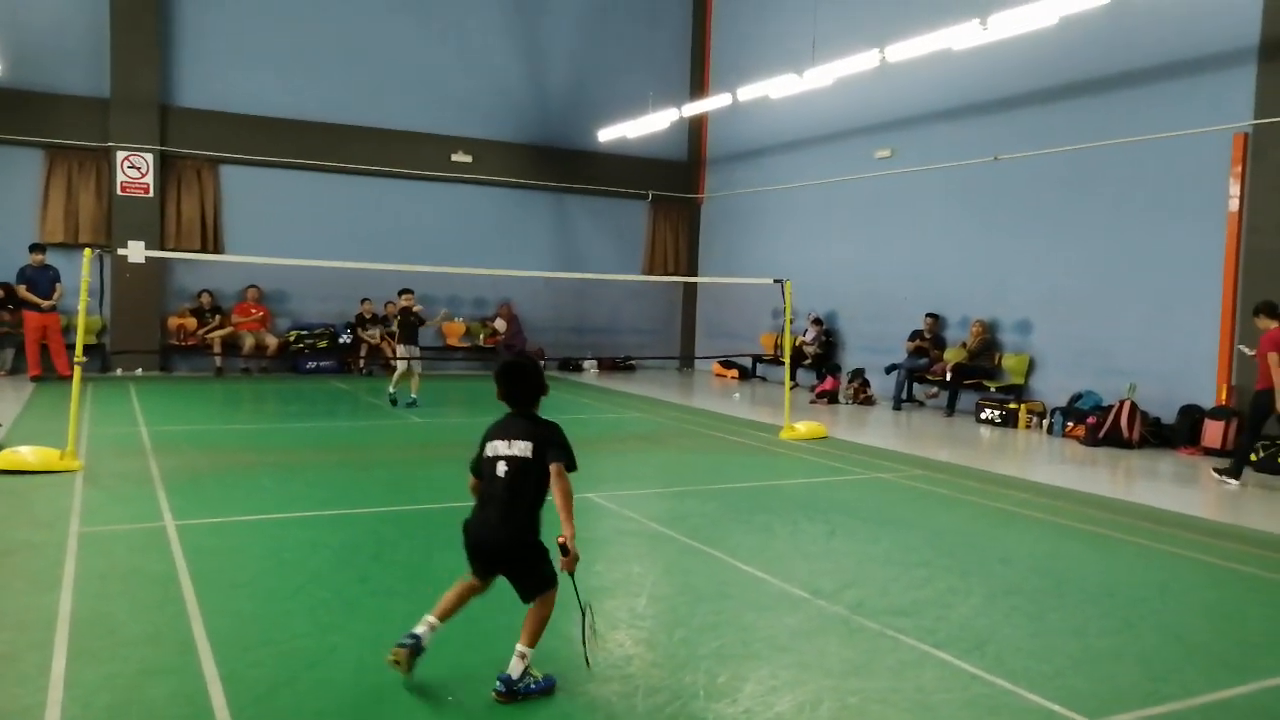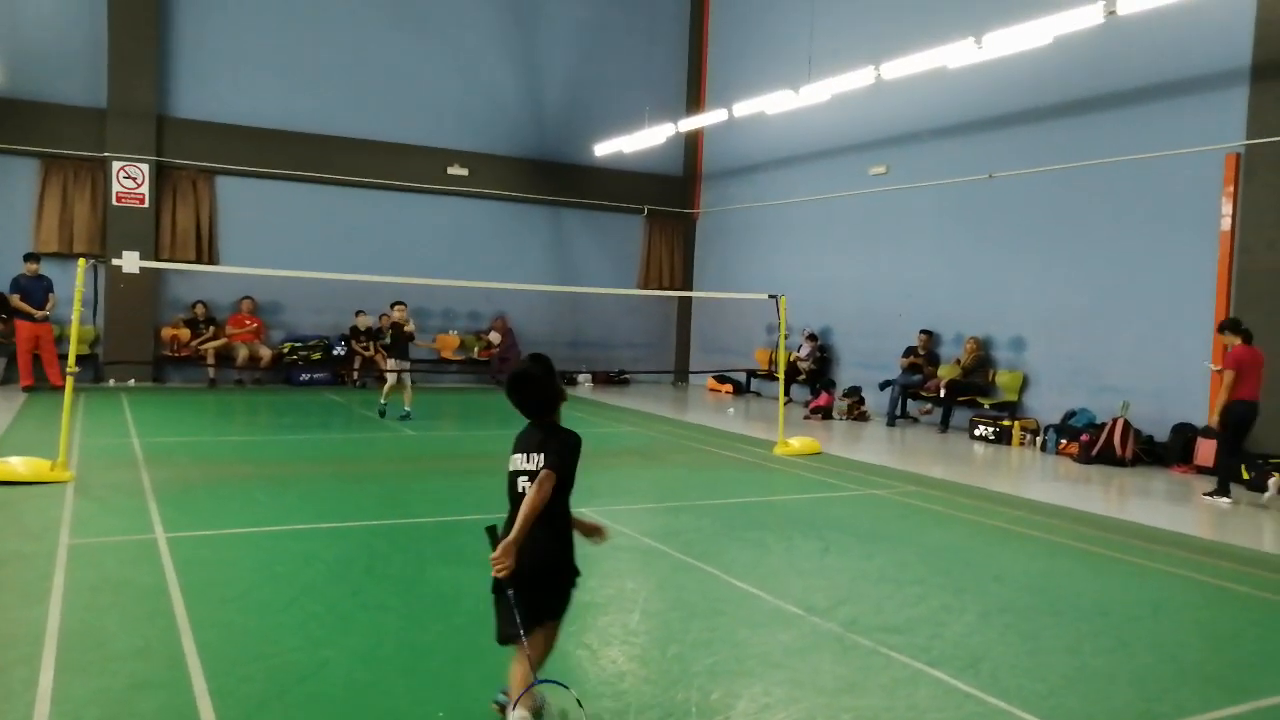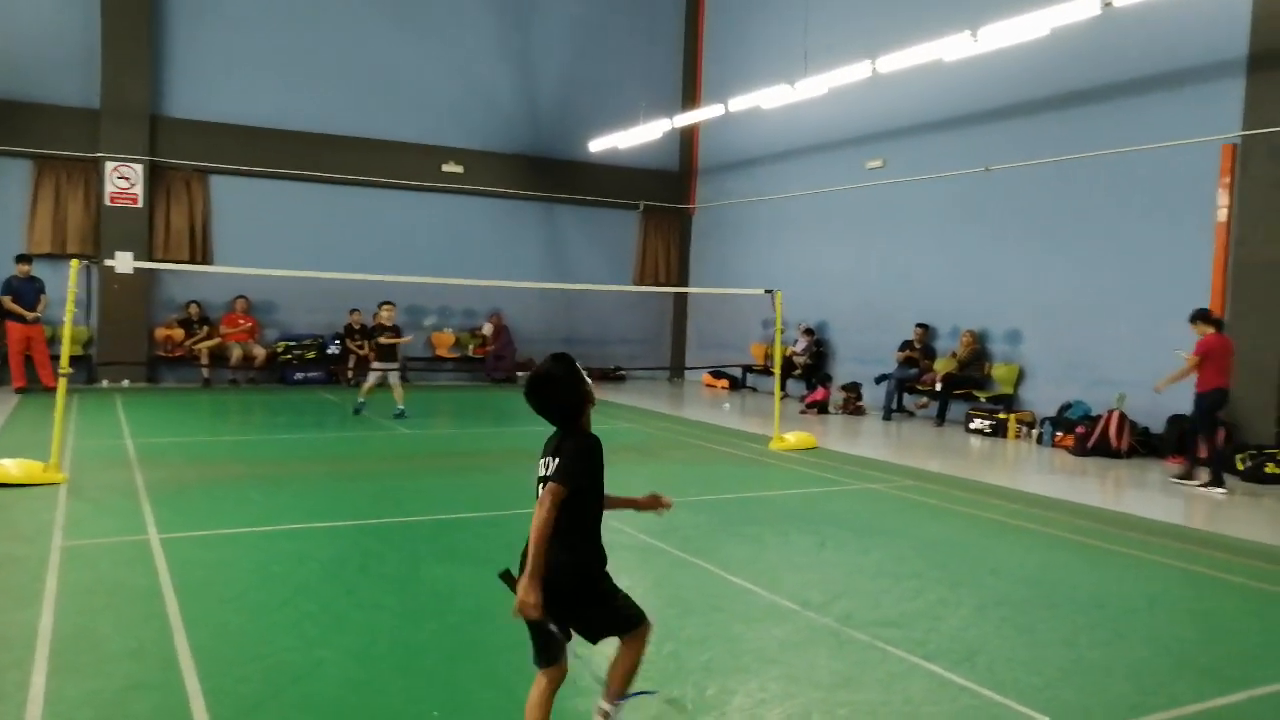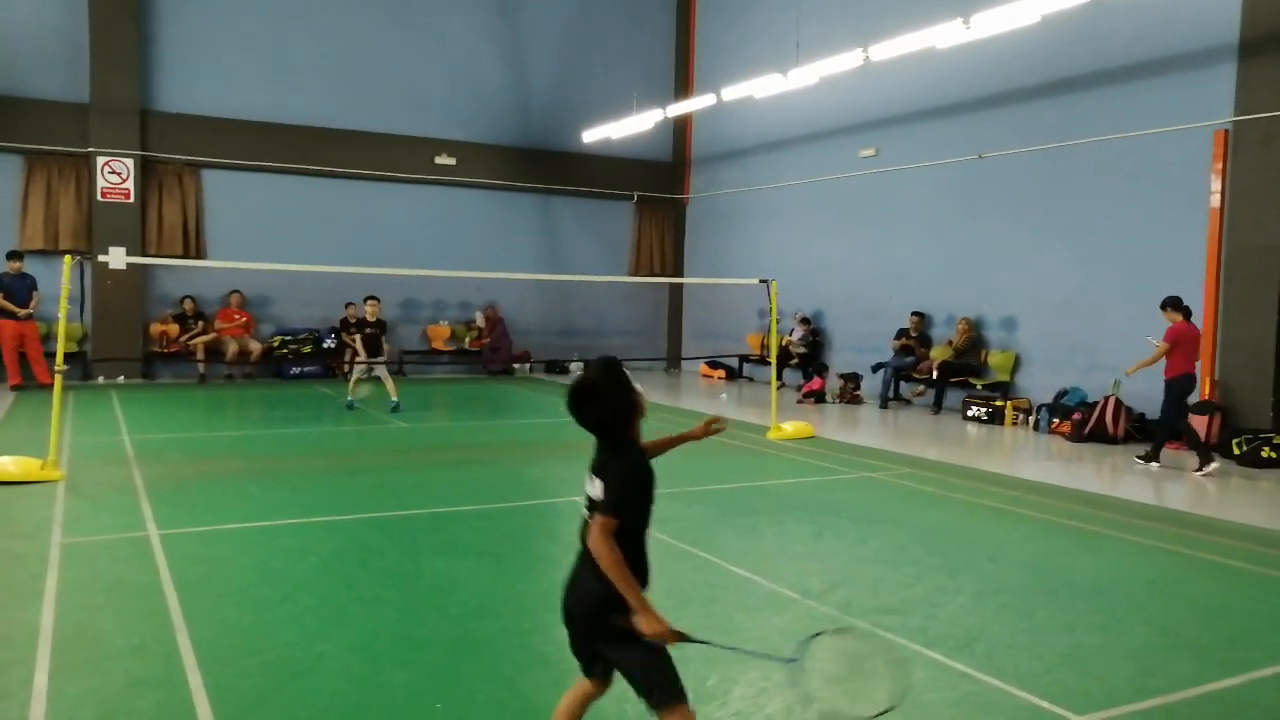
dt=0.2s
person 1, frame 1
left shoulder: (493, 430)
right shoulder: (549, 433)
right elbow: (558, 478)
right wrist: (569, 533)
left hip: (477, 530)
right hip: (518, 542)
left knee: (476, 582)
right knee: (545, 593)
left ankle: (417, 637)
right ankle: (514, 677)
person 1, frame 2
left shoulder: (521, 440)
right shoulder: (566, 440)
right elbow: (543, 488)
left wrist: (578, 523)
right wrist: (513, 540)
left hip: (515, 561)
right hip: (549, 558)
left knee: (525, 649)
right knee: (545, 627)
person 1, frame 3
left shoulder: (558, 442)
right shoulder: (584, 445)
right elbow: (545, 505)
left wrist: (634, 503)
right wrist: (531, 577)
left hip: (539, 579)
right hip: (575, 577)
left knee: (550, 672)
right knee: (637, 630)
person 1, frame 4
left shoulder: (610, 448)
right shoulder: (628, 463)
right elbow: (597, 537)
left wrist: (690, 435)
right wrist: (642, 608)
left hip: (581, 601)
right hip: (611, 608)
left knee: (593, 682)
